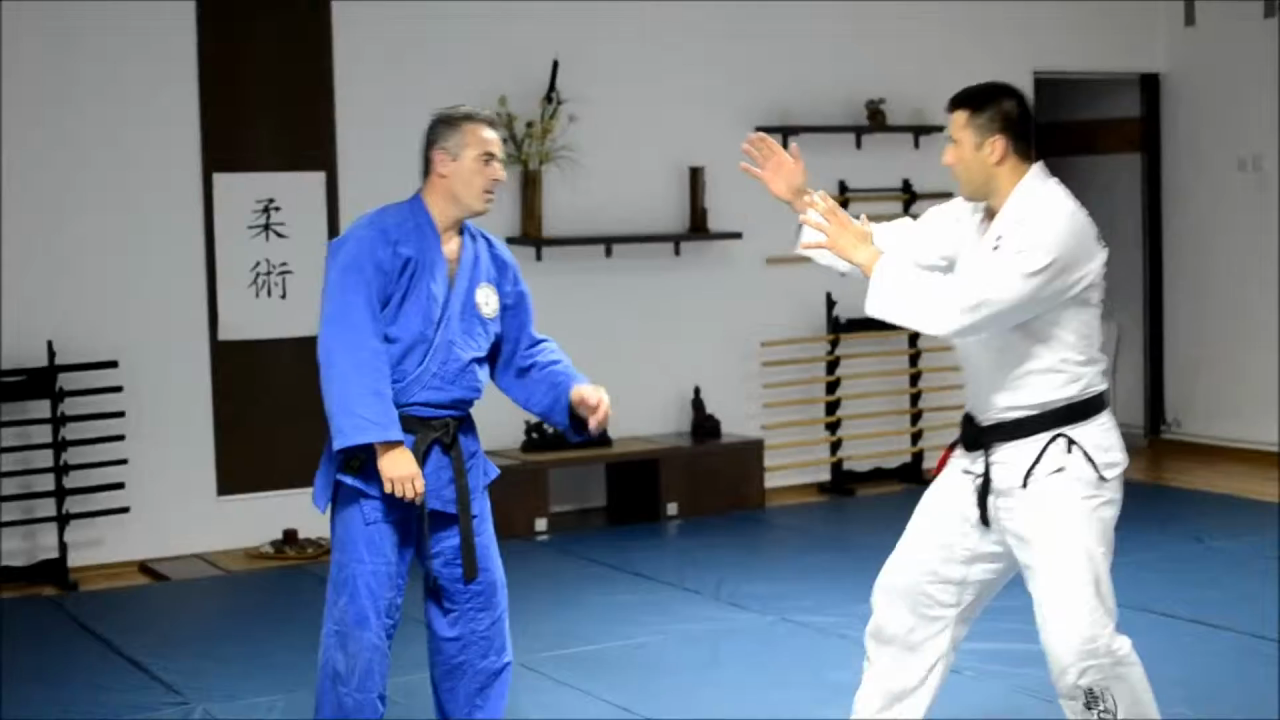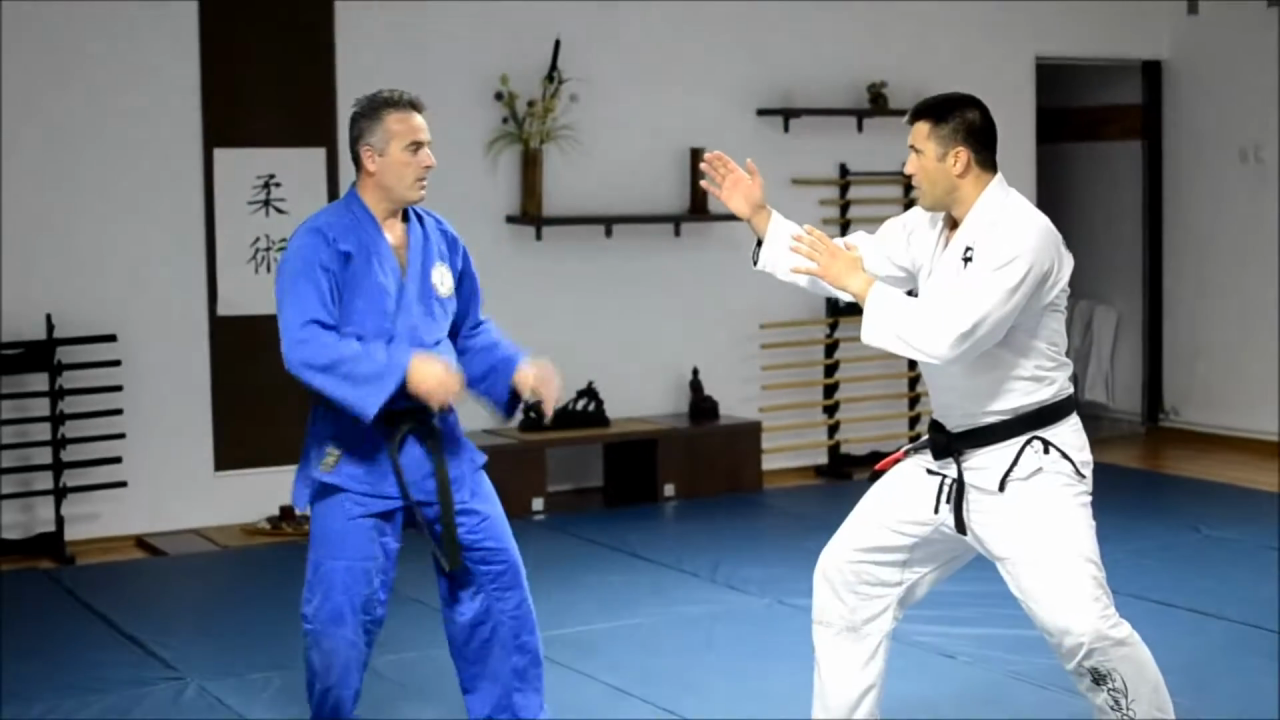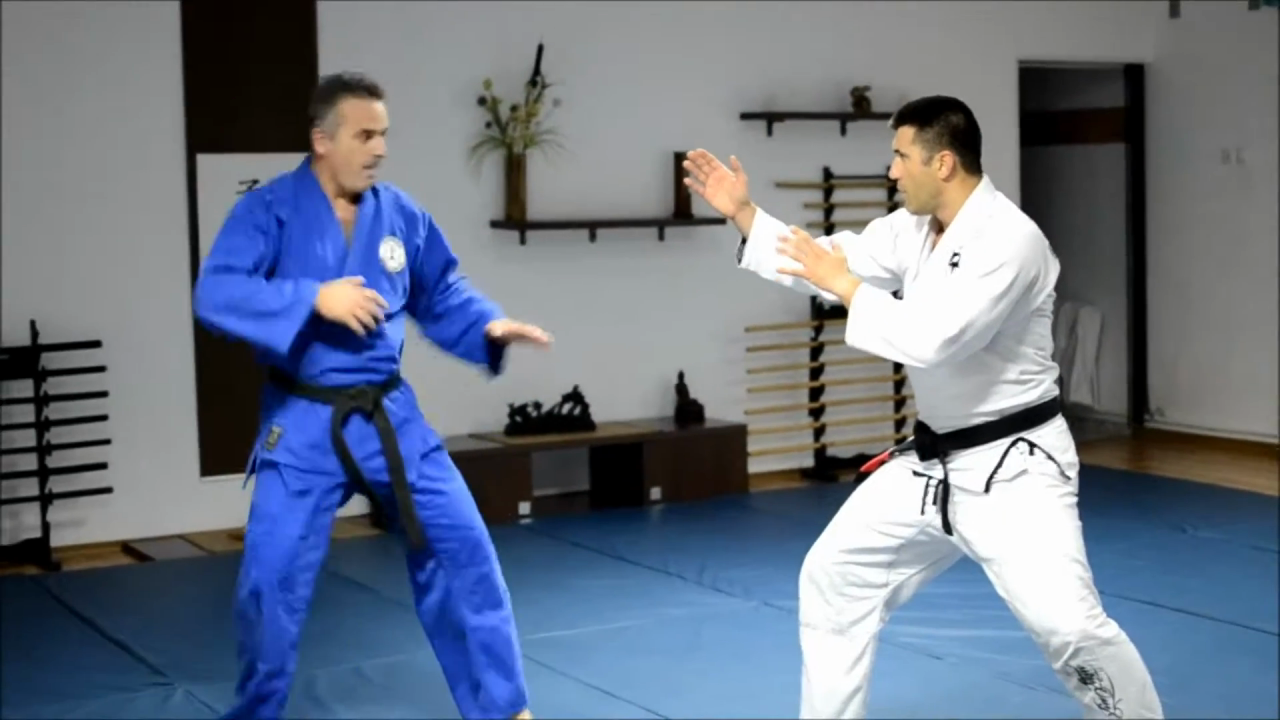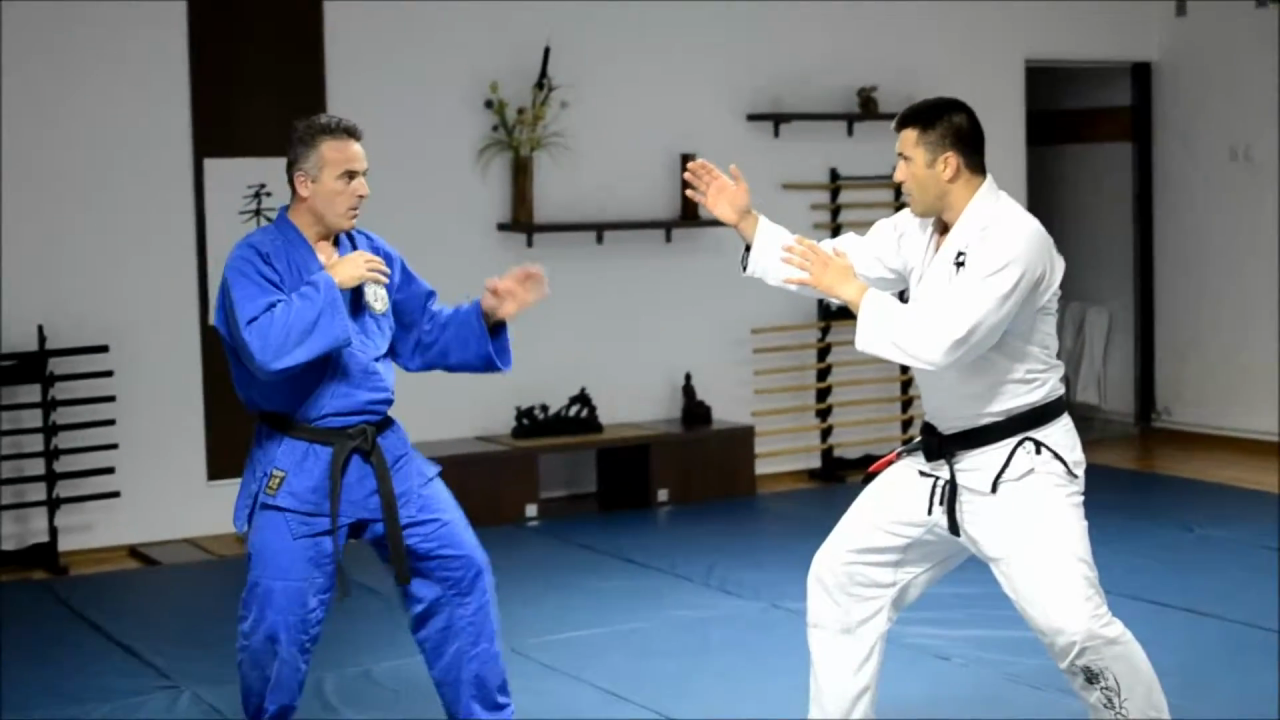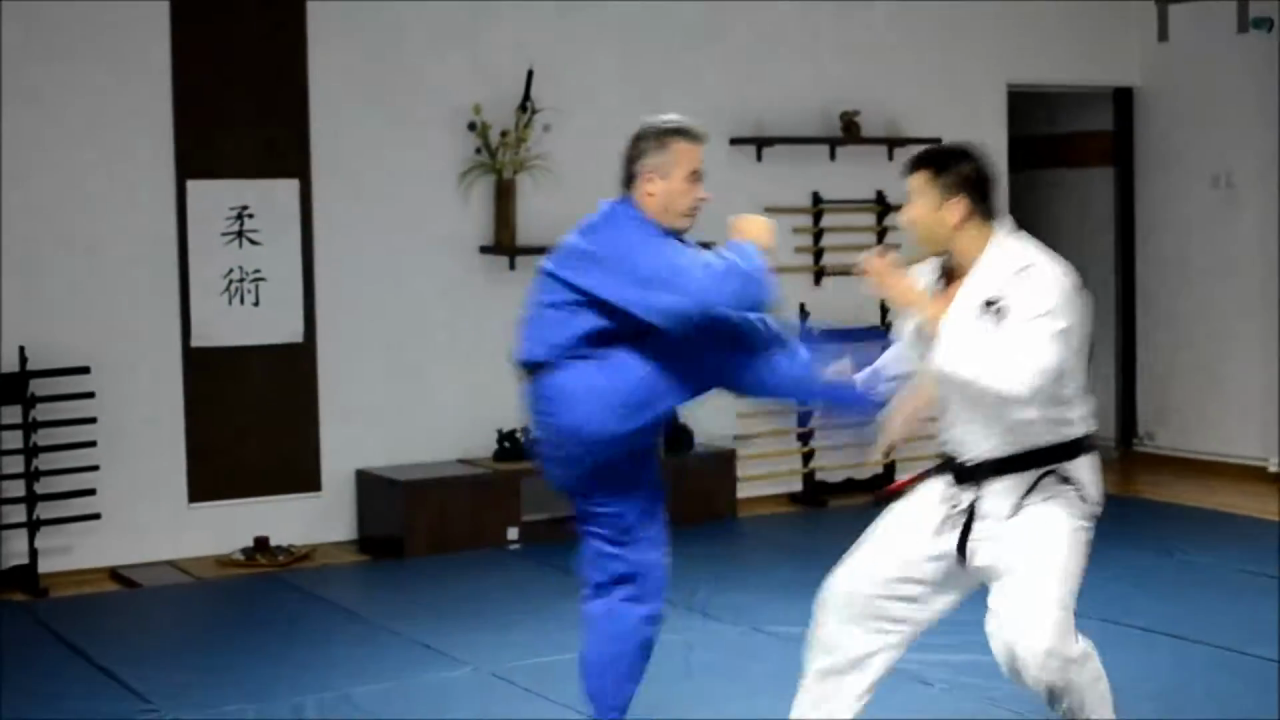
dt=0.7s
person 1, frame 1
left shoulder: (493, 261)
right shoulder: (374, 241)
left elbow: (520, 355)
right elbow: (347, 351)
left wrist: (573, 391)
right wrist: (385, 444)
left hip: (454, 451)
right hip: (379, 454)
left knee: (475, 599)
right knee: (363, 617)
person 1, frame 2
left shoulder: (440, 239)
right shoulder: (321, 240)
left elbow: (468, 332)
right elbow: (306, 347)
left wrist: (515, 370)
right wrist: (404, 371)
left hip: (437, 440)
right hip: (357, 449)
left knee: (495, 573)
right knee: (342, 611)
person 1, frame 3
left shoulder: (400, 213)
right shoulder: (266, 210)
left elbow: (441, 293)
right elbow: (215, 294)
left wrist: (489, 324)
right wrist: (312, 298)
left hip: (389, 415)
right hip: (304, 425)
left knee: (460, 548)
right knee: (272, 577)
person 1, frame 4
left shoulder: (373, 255)
right shoulder: (257, 257)
left elbow: (422, 339)
right elbow: (266, 346)
left wrist: (488, 313)
right wrist: (330, 281)
left hip: (378, 452)
right hip: (298, 465)
left knee: (459, 572)
right knee: (280, 619)
person 1, frame 5
left shoulder: (651, 248)
right shoulder: (615, 238)
left elbow: (736, 319)
right elbow: (702, 299)
right wrist: (747, 253)
left hip: (607, 422)
right hip: (589, 399)
left knee: (627, 591)
right knee: (728, 343)
right ankle: (889, 402)
person 2, frame 1
left shoulder: (1055, 225)
right shoulder: (975, 215)
left elbow: (956, 309)
right elbow: (898, 245)
left wrist: (865, 256)
right wrist: (804, 200)
left hip: (1060, 459)
right hip: (988, 455)
left knee: (1079, 641)
right knee: (910, 597)
person 2, frame 2
left shoulder: (1022, 234)
right shoulder: (929, 226)
left elbow: (947, 335)
right elbow: (835, 262)
left wrist: (859, 284)
right wrist: (758, 216)
left hip: (1027, 464)
right hip: (947, 459)
left knee: (1082, 624)
right knee: (847, 576)
person 2, frame 3
left shoulder: (1009, 239)
right shoulder: (914, 228)
left elbow: (931, 341)
right elbow: (824, 262)
left wrist: (844, 285)
right wrist: (742, 213)
left hip: (1013, 464)
right hip: (932, 459)
left knee: (1068, 624)
right knee: (834, 577)
person 2, frame 4
left shoulder: (1013, 238)
right shoulder: (918, 229)
left elbow: (941, 342)
right elbow: (829, 264)
left wrist: (852, 292)
right wrist: (745, 221)
left hip: (1019, 464)
right hip: (939, 460)
left knee: (1074, 622)
right knee: (842, 577)
person 2, frame 5
left shoulder: (1040, 280)
right shoulder: (933, 278)
left elbow: (1024, 378)
right elbow: (916, 363)
left wrist: (934, 313)
left hip: (1042, 491)
right hip: (959, 489)
left knee: (1033, 642)
right knee: (855, 597)
